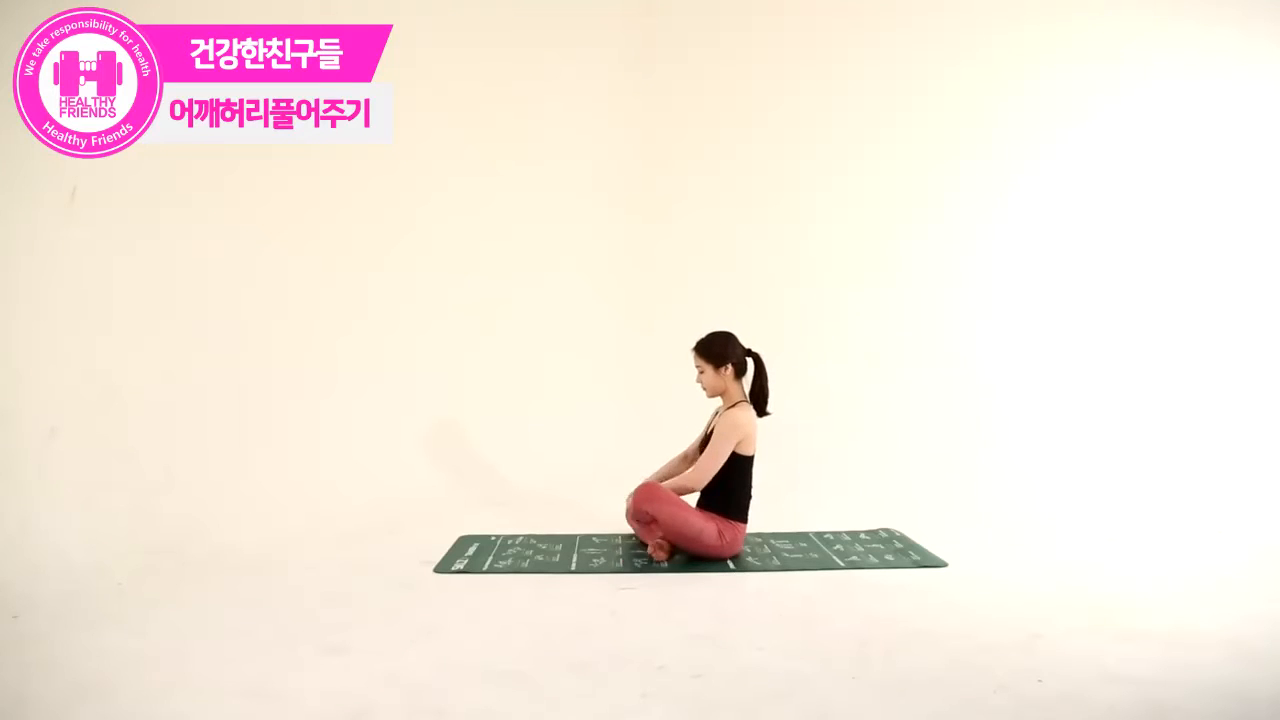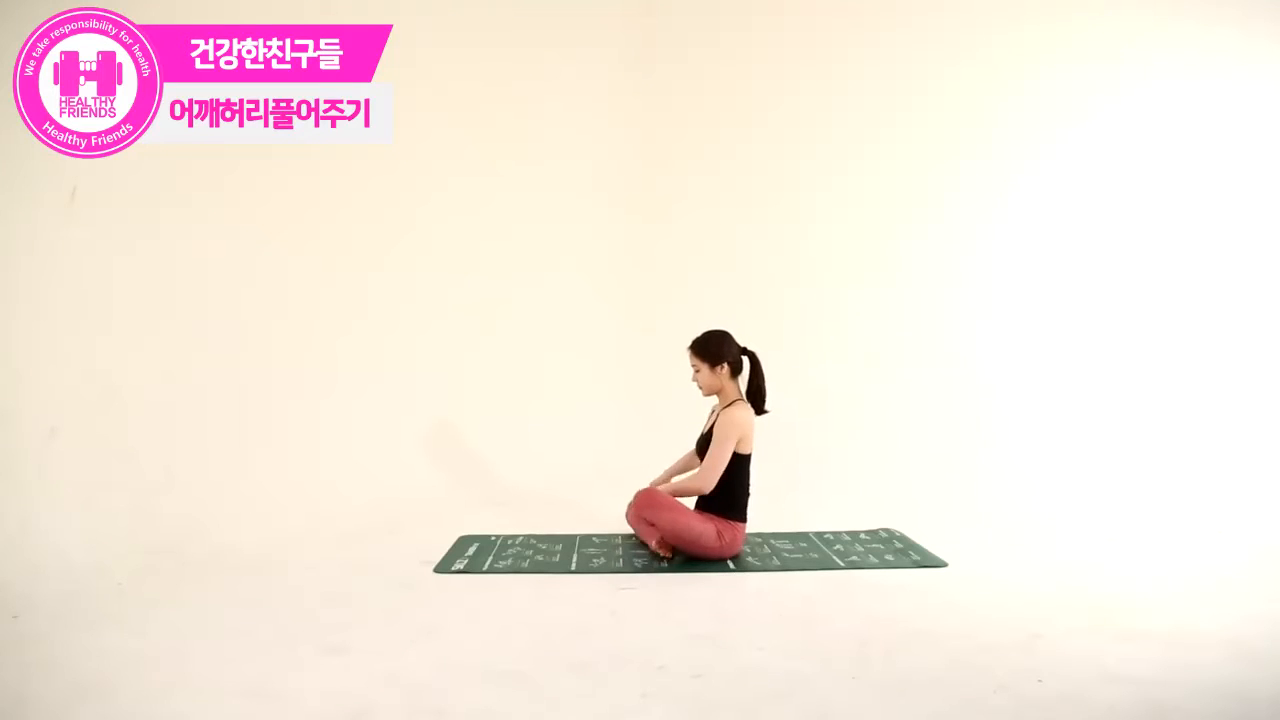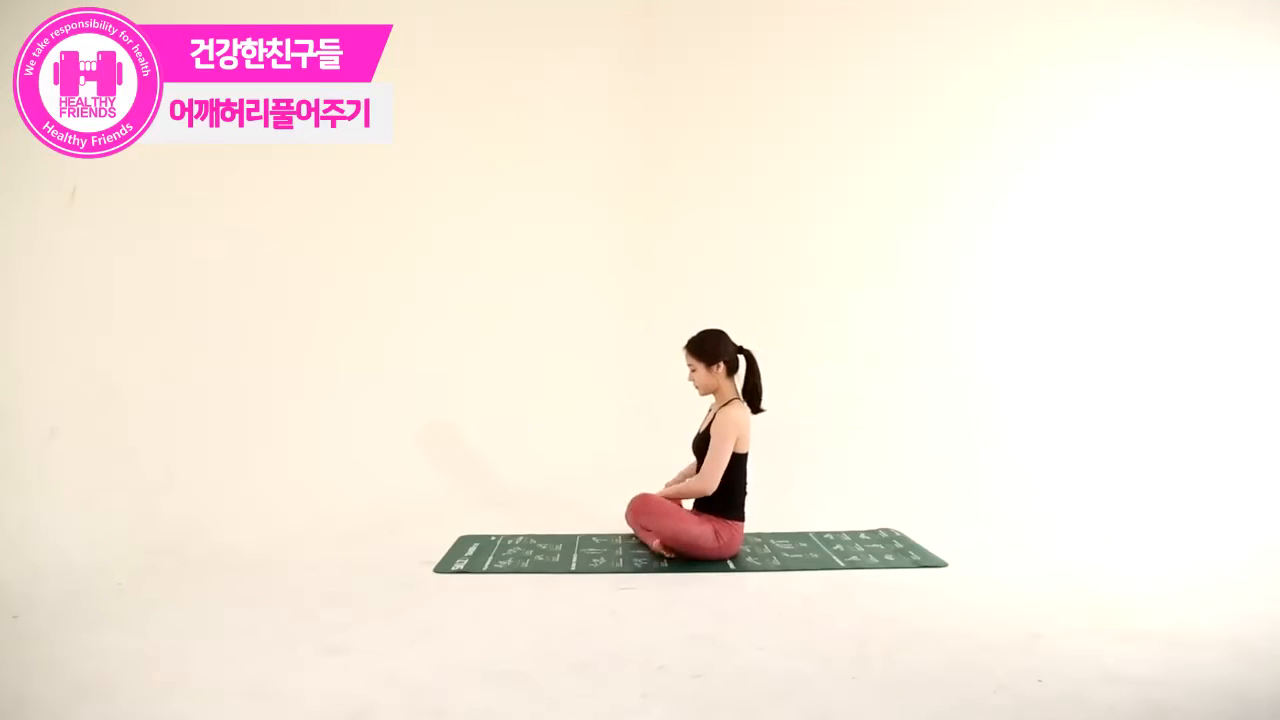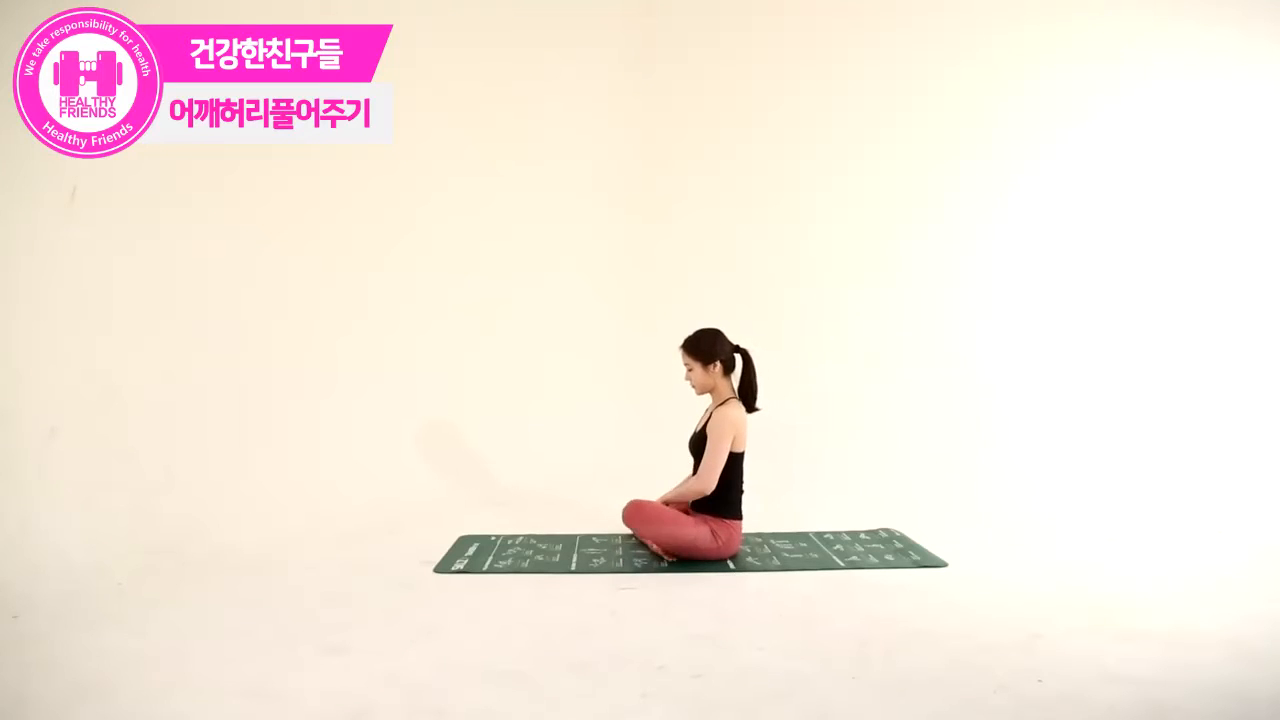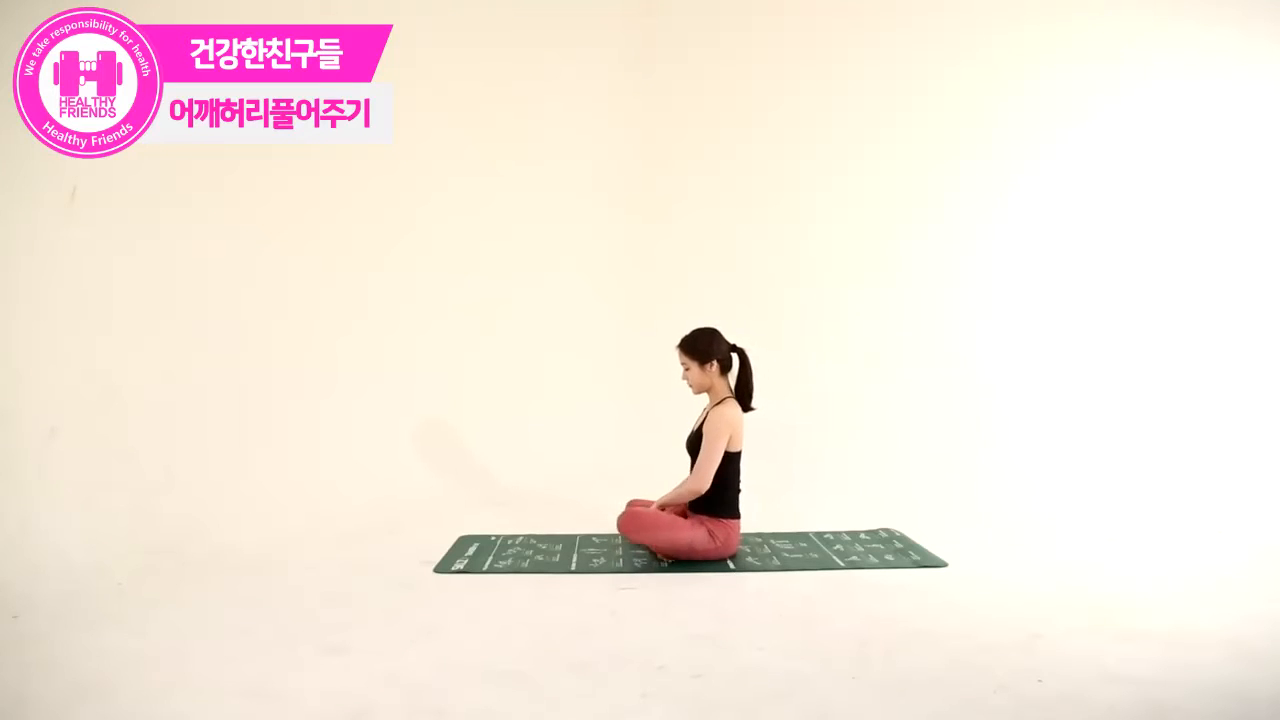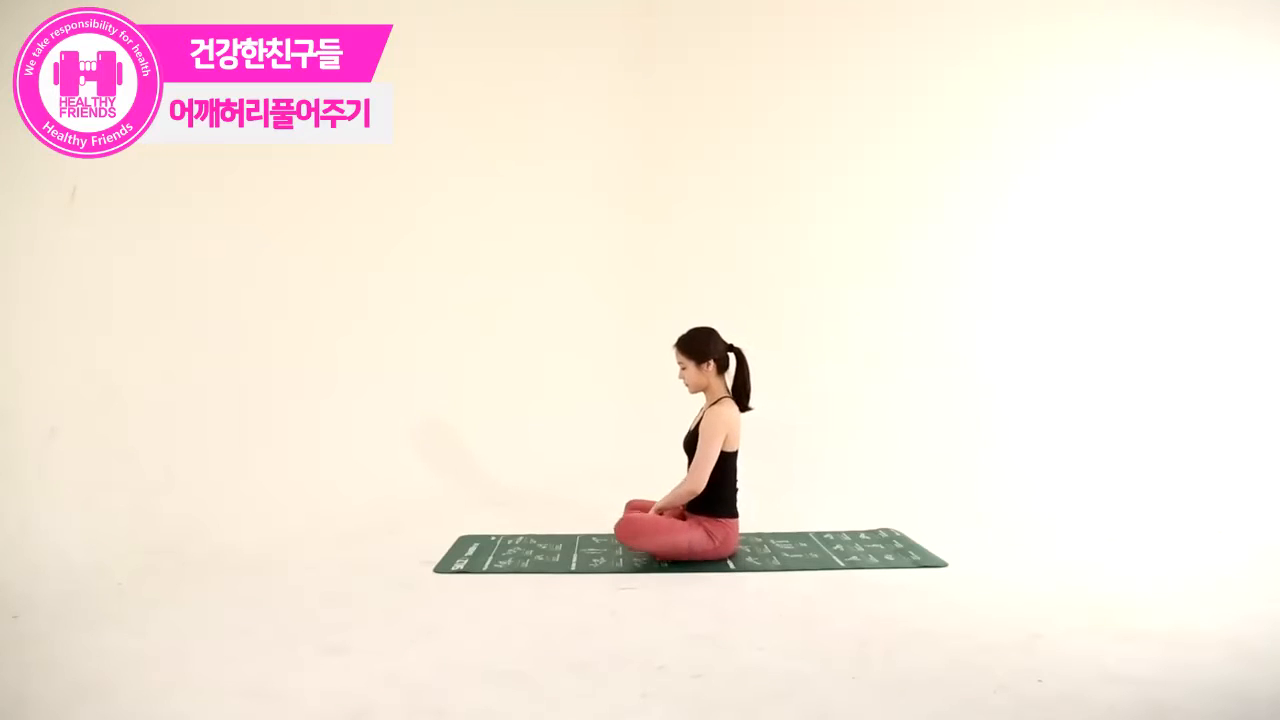
dt=0.1s
person 1, frame 1
left shoulder: (737, 418)
right shoulder: (725, 412)
left elbow: (695, 481)
right elbow: (688, 457)
left wrist: (655, 488)
right wrist: (648, 484)
left hip: (723, 533)
right hip: (709, 522)
left knee: (645, 496)
right knee: (637, 509)
left ankle: (658, 537)
person 1, frame 2
left shoulder: (735, 416)
right shoulder: (721, 411)
left elbow: (704, 483)
right elbow: (698, 455)
left wrist: (660, 489)
right wrist: (658, 481)
left hip: (722, 533)
right hip: (708, 523)
left knee: (645, 501)
right knee: (636, 509)
person 1, frame 3
left shoulder: (731, 415)
right shoulder: (719, 409)
left elbow: (706, 484)
left wrist: (665, 493)
right wrist: (674, 483)
left hip: (721, 532)
right hip: (706, 520)
left knee: (640, 506)
right knee: (640, 508)
person 1, frame 4
left shoulder: (727, 414)
right shoulder: (717, 409)
left elbow: (705, 484)
left wrist: (665, 498)
right wrist: (672, 497)
left hip: (718, 532)
right hip: (703, 521)
left knee: (635, 512)
right knee: (639, 511)
person 1, frame 5
left shoulder: (723, 414)
right shoulder: (717, 408)
left elbow: (699, 484)
left wrist: (662, 502)
right wrist: (668, 503)
left hip: (716, 531)
right hip: (701, 519)
left knee: (630, 522)
right knee: (634, 508)
person 1, frame 6
left shoulder: (719, 414)
right shoulder: (714, 408)
left elbow: (695, 485)
left wrist: (660, 506)
right wrist: (666, 506)
left hip: (715, 531)
right hip: (699, 519)
left knee: (627, 529)
right knee: (633, 509)
